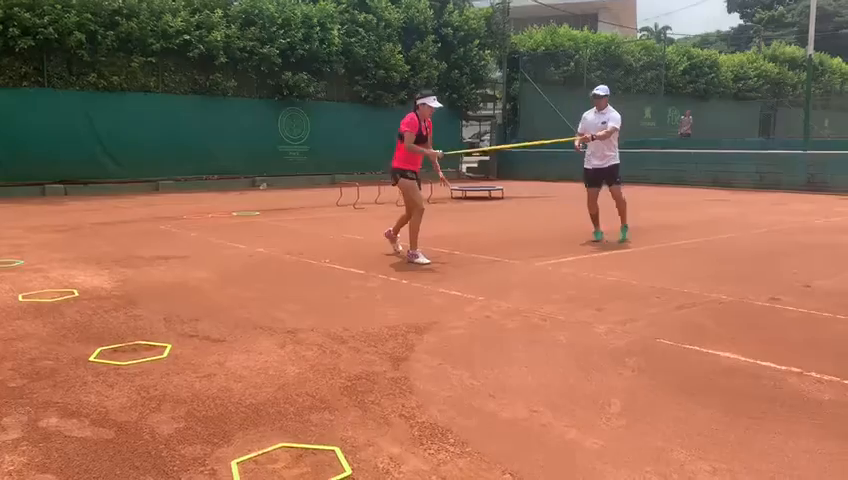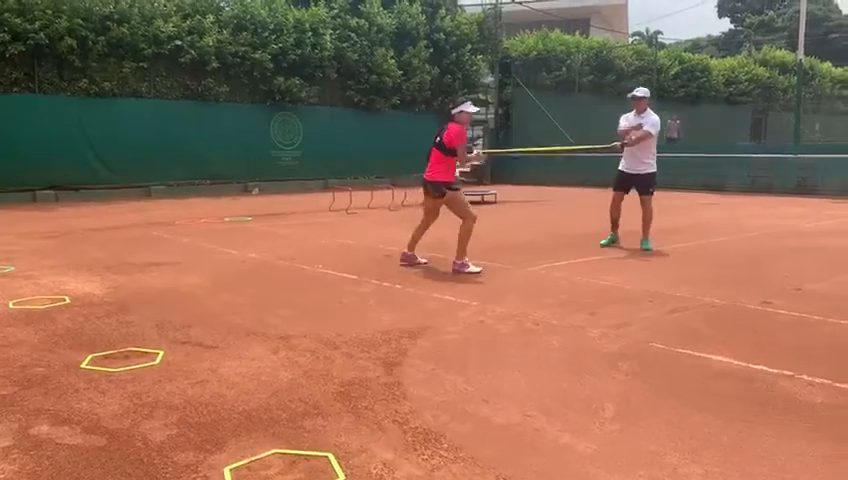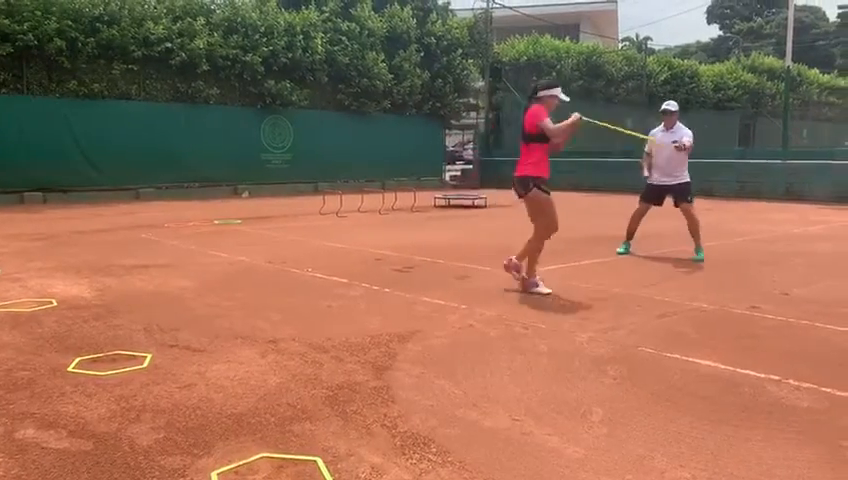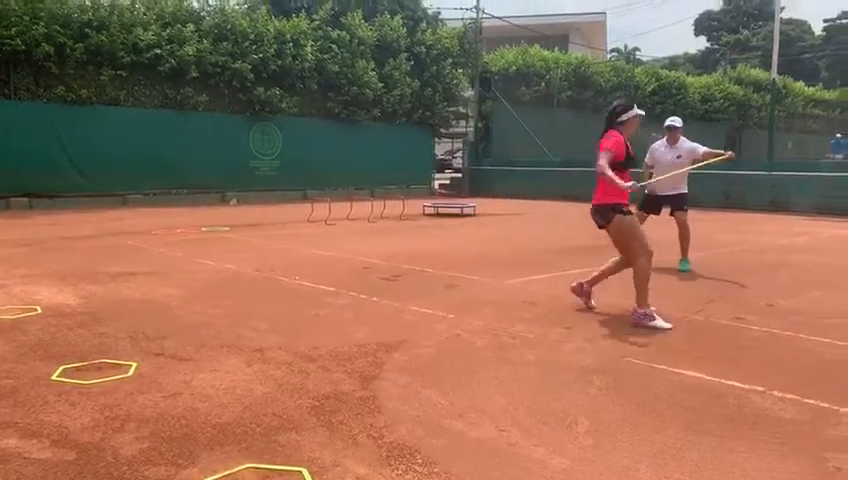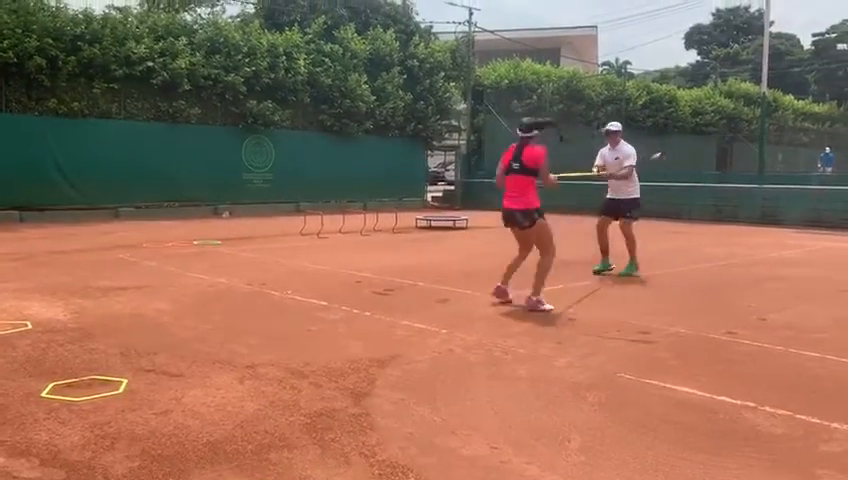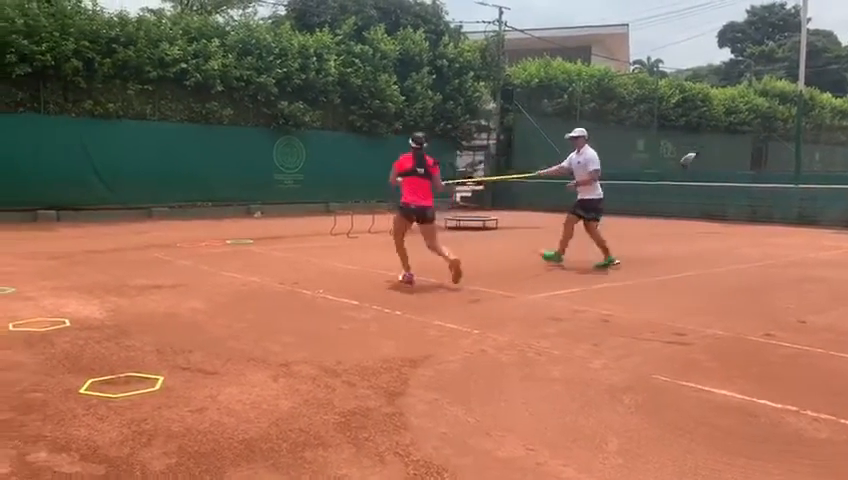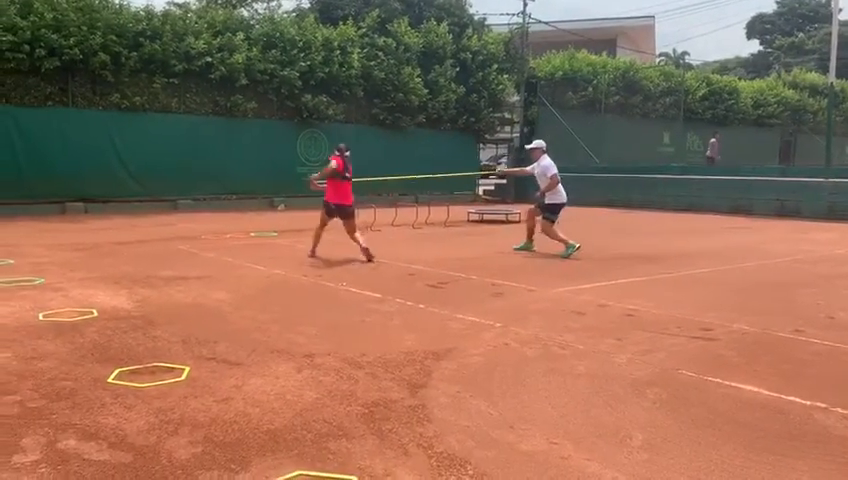
dt=0.7s
person 1, frame 1
left shoulder: (428, 123)
right shoulder: (411, 120)
left elbow: (429, 149)
right elbow: (408, 146)
left wrist: (439, 171)
right wrist: (432, 153)
left hip: (413, 171)
right hip: (402, 170)
left knee: (412, 211)
right knee: (419, 208)
left ankle: (392, 233)
right ankle: (413, 252)
person 1, frame 2
left shoulder: (448, 128)
right shoulder: (459, 129)
right elbow: (462, 159)
left wrist: (470, 157)
right wrist: (473, 157)
left hip: (431, 180)
right hip: (442, 183)
left knee: (428, 219)
right knee: (469, 218)
left ankle: (409, 254)
right ankle: (460, 262)
person 1, frame 3
left shoulder: (540, 113)
right shoulder: (536, 110)
left elbow: (554, 145)
right elbow: (553, 131)
left wrist: (568, 130)
right wrist: (572, 120)
left hip: (534, 178)
right hip: (530, 178)
left knee: (550, 228)
right knee: (544, 229)
left ankle: (517, 261)
right ankle: (529, 278)
person 1, frame 4
left shoulder: (618, 138)
right shoulder: (615, 138)
right elbow: (601, 166)
right wrist: (620, 184)
left hip: (607, 206)
right hip: (611, 207)
left knee: (629, 259)
right knee: (644, 252)
left ankle: (585, 286)
right ankle: (642, 311)
person 1, frame 5
left shoulder: (509, 151)
right shoulder: (538, 151)
left elbow: (499, 180)
right elbow: (547, 181)
right wrist: (553, 179)
left hip: (509, 210)
right hip: (527, 210)
left knee: (524, 250)
right knee: (548, 253)
left ankle: (502, 287)
right ankle: (535, 298)
person 1, frame 6
left shoulder: (403, 159)
right shoulder: (431, 162)
left elbow: (392, 181)
right elbow: (438, 187)
left hip: (408, 206)
right hip: (427, 207)
left knee: (398, 239)
right knee: (433, 244)
left ankle: (408, 273)
right ankle: (451, 259)
person 1, frame 7
left shoulder: (335, 161)
right shoulder: (349, 168)
left elbow: (332, 167)
left wrist: (315, 177)
right wrist: (320, 187)
left hip: (331, 203)
right hip: (347, 205)
left knee: (322, 225)
right knee: (353, 232)
left ankle: (313, 250)
right ankle: (363, 246)
person 2, frame 1
left shoulder: (614, 115)
right shoulder: (587, 115)
left elbow: (608, 133)
right elbow: (580, 134)
left wrist: (592, 137)
right wrist: (578, 142)
left hip: (610, 162)
right hip: (591, 163)
left knee: (617, 194)
right knee: (591, 197)
left ankle: (624, 227)
right ankle: (597, 231)
person 2, frame 2
left shoulder: (653, 119)
right shoulder: (625, 118)
left elbow: (641, 137)
right elbow: (621, 132)
left wrist: (624, 143)
right wrist: (631, 128)
left hip: (646, 169)
right hip: (625, 167)
left knee: (646, 202)
right knee: (616, 200)
left ankle: (645, 238)
right ankle: (613, 235)
person 2, frame 3
left shoulder: (685, 132)
right shoulder: (654, 133)
left elbow: (688, 145)
right elbow: (647, 155)
left wrist: (684, 147)
right wrist: (646, 170)
left hip: (679, 180)
right hip: (656, 180)
left knee: (689, 212)
right knee: (640, 211)
left ankle: (698, 249)
right ankle: (627, 243)
person 2, frame 4
left shoulder: (689, 147)
right shoulder: (655, 147)
left elbow: (707, 153)
right elbow: (647, 167)
left wrist: (725, 153)
right wrist: (648, 183)
left hip: (678, 191)
right hip: (655, 191)
left knee: (682, 221)
right knee: (636, 220)
left ankle: (684, 259)
person 2, frame 5
left shoulder: (628, 150)
right shoulder: (603, 151)
left elbow: (628, 173)
right elbow: (597, 168)
left wrist: (611, 175)
right wrist: (597, 171)
left hip: (630, 195)
right hip: (613, 195)
left knee: (625, 228)
right knee: (601, 225)
left ankle: (633, 264)
right ankle: (605, 262)
person 2, frame 6
left shoulder: (590, 155)
right shoulder: (574, 156)
left elbow: (595, 177)
right elbow: (560, 168)
left wrist: (577, 183)
right wrist: (543, 172)
left hip: (590, 197)
right hip: (588, 197)
left knee: (569, 222)
right knee: (591, 229)
left ankle: (558, 254)
right ankle: (609, 258)
person 2, frame 7
left shoulder: (546, 163)
right shoulder: (538, 165)
left elbow: (555, 181)
right elbow: (524, 171)
left wrist: (542, 192)
right wrist: (506, 171)
left hip: (555, 200)
right hip: (550, 199)
left knee: (546, 228)
right knee: (531, 213)
left ankle: (570, 245)
right ankle: (529, 243)
